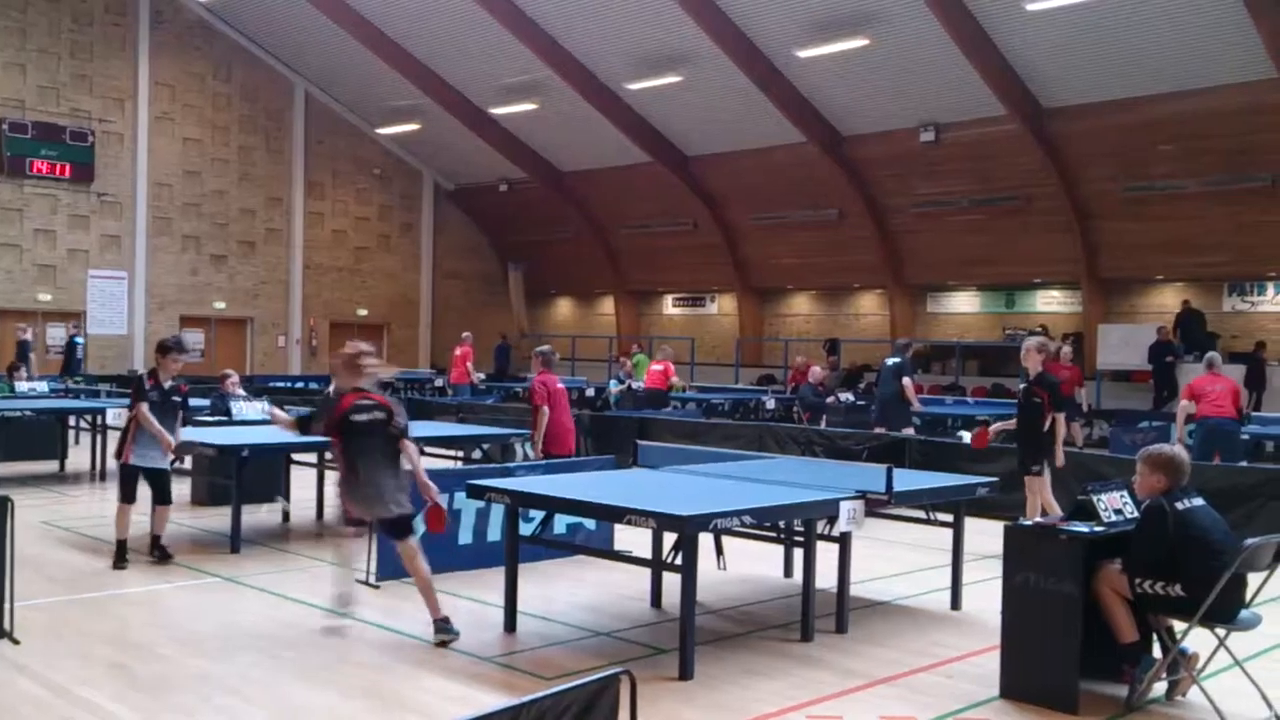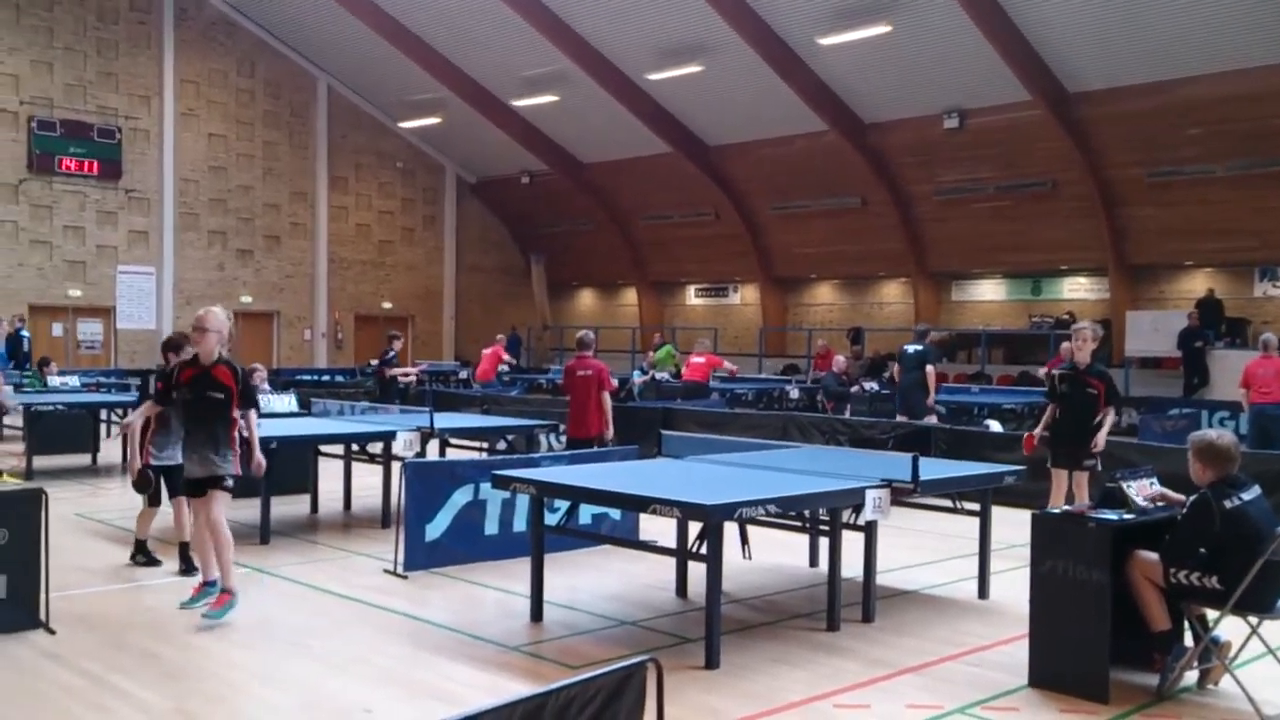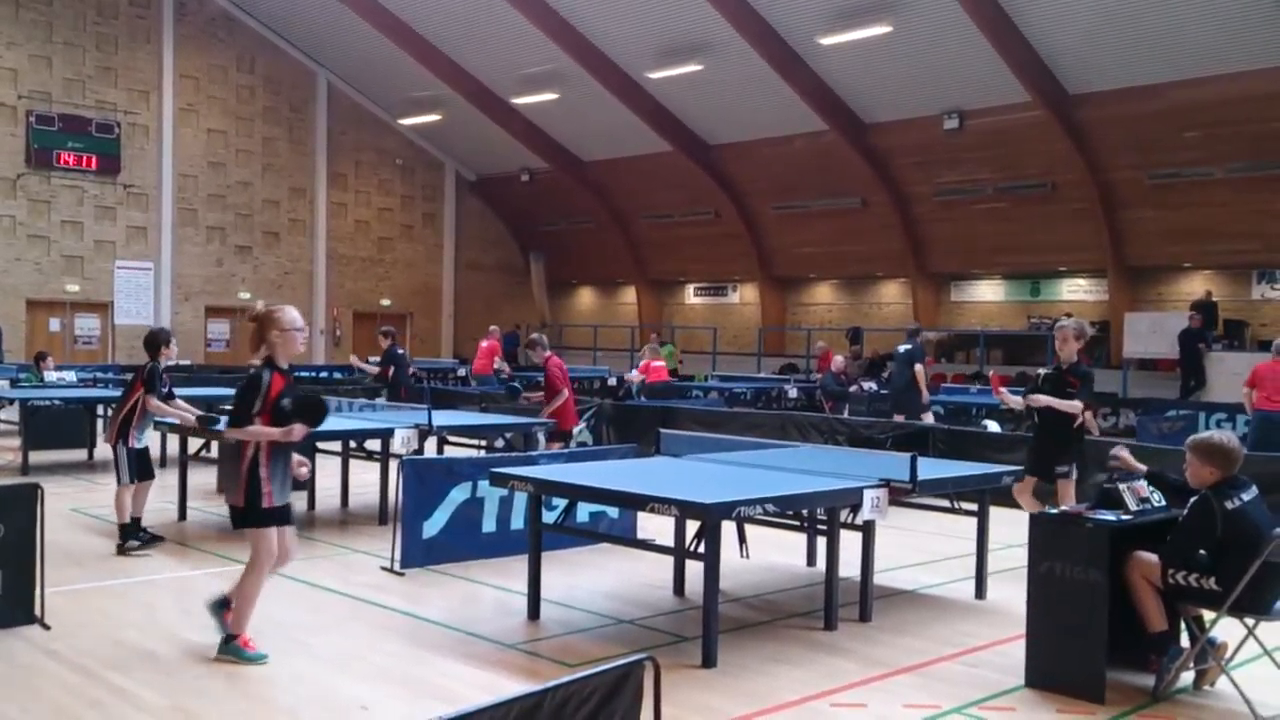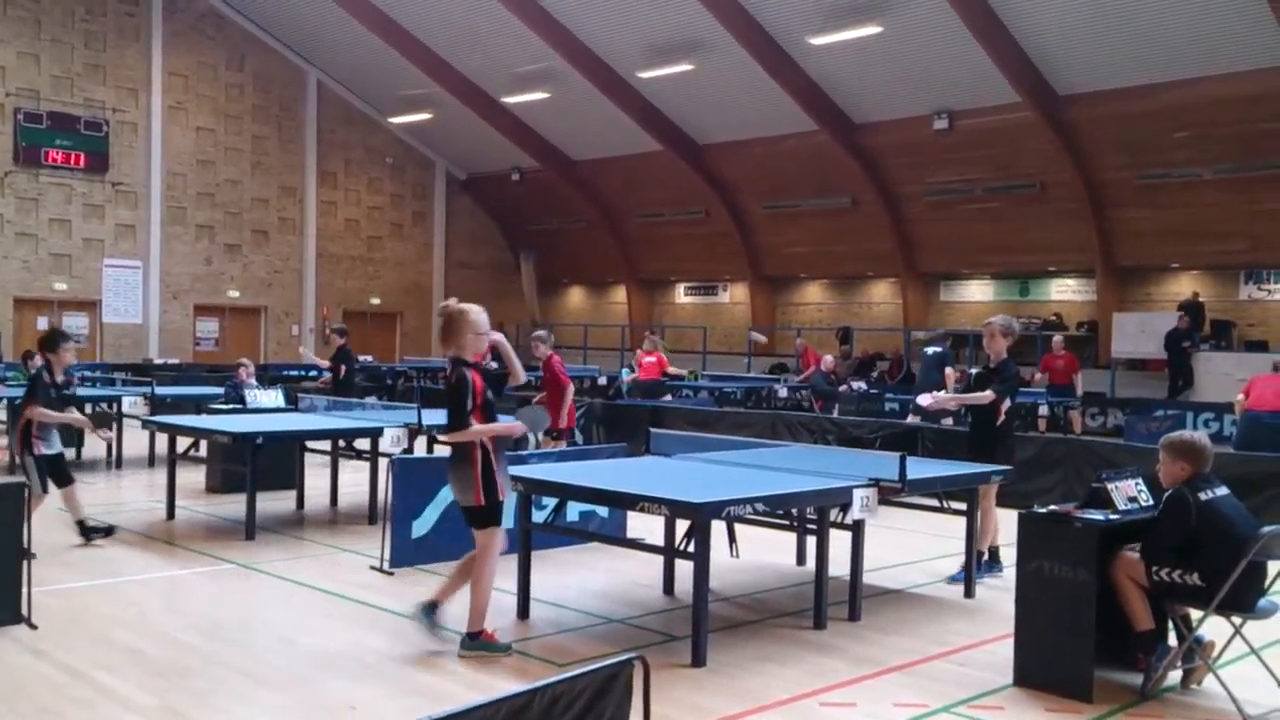
dt=1s
person 1, frame 1
left shoulder: (334, 408)
right shoulder: (389, 405)
left elbow: (299, 426)
right elbow: (406, 445)
left wrist: (277, 415)
right wrist: (425, 482)
left hip: (358, 493)
right hip: (391, 491)
left knee: (348, 533)
right knee: (412, 555)
left ankle: (345, 592)
right ankle: (441, 622)
person 1, frame 2
left shoulder: (233, 373)
right shoulder: (181, 370)
left elbow: (250, 411)
right elbow: (159, 400)
left wrist: (256, 450)
right wrist: (136, 417)
left hip: (223, 456)
right hip: (194, 455)
left knee: (214, 517)
right knee: (200, 522)
left ankle: (228, 591)
right ankle: (210, 580)
person 1, frame 3
left shoulder: (285, 377)
right shoulder: (260, 378)
right elbow: (234, 429)
left wrist: (290, 456)
right wrist: (282, 434)
left hip: (276, 480)
right hip: (255, 479)
left knee: (284, 553)
right knee: (265, 556)
left ankle: (226, 602)
right ankle: (233, 639)
person 1, frame 4
left shoulder: (475, 372)
right shoulder: (462, 377)
left elbow: (518, 378)
right elbow: (456, 433)
left wrist: (504, 345)
right wrist: (502, 429)
left hip: (482, 471)
right hip: (477, 473)
left knee: (489, 548)
right knee: (490, 551)
left ankle: (433, 606)
right ankle: (475, 635)
person 2, frame 1
left shoulder: (1157, 508)
right shoulder: (1194, 501)
left elbow: (1134, 565)
left wrist: (1118, 564)
right wrist: (1127, 564)
left hip: (1202, 597)
right hip: (1228, 596)
left knee: (1104, 577)
right knee: (1147, 580)
left ankle: (1140, 664)
right ankle: (1175, 656)
person 2, frame 2
left shoulder: (1206, 501)
right shoulder: (1248, 488)
left elbow: (1172, 554)
right wrist: (1178, 500)
left hip: (1239, 589)
left knee: (1138, 562)
right knee: (1185, 567)
left ankle: (1172, 653)
right ankle: (1208, 645)
person 2, frame 3
left shoulder: (1207, 504)
right shoulder: (1244, 487)
left elbow: (1170, 555)
right elbow: (1181, 489)
right wrist: (1138, 468)
left hip: (1238, 591)
left knee: (1136, 563)
right knee: (1179, 570)
left ankle: (1168, 654)
right ankle: (1203, 645)
person 2, frame 4
left shoulder: (1180, 497)
right shoulder: (1216, 489)
left elbow: (1152, 553)
left wrist: (1138, 550)
right wrist: (1145, 548)
left hip: (1222, 586)
right hip: (1247, 584)
left knee: (1121, 564)
right knee: (1164, 569)
left ankle: (1155, 653)
right ankle: (1191, 645)
person 3, frame 1
left shoulder: (181, 388)
right shoulder: (144, 381)
right elbow: (143, 413)
left wrist: (175, 441)
right wrist: (164, 436)
left hip: (160, 454)
right hip: (133, 450)
left knee: (164, 503)
right knee: (127, 501)
left ankle: (156, 545)
right ankle: (120, 551)
person 3, frame 2
right shoulder: (153, 383)
right elbow: (136, 421)
right wrist: (134, 457)
left hip: (177, 454)
right hip: (151, 454)
left knee: (181, 501)
right knee: (152, 505)
left ankle: (185, 556)
right ankle: (139, 550)
person 3, frame 3
left shoulder: (161, 375)
right shoulder: (152, 370)
left elbow: (174, 402)
right elbow: (151, 404)
left wrist: (201, 415)
right wrist: (182, 417)
left hip: (137, 435)
right hip: (124, 433)
left knee: (146, 480)
right knee: (127, 484)
left ankle: (135, 528)
right ankle: (125, 538)
person 3, frame 4
left shoulder: (68, 378)
right shoulder: (41, 377)
left elbow: (69, 411)
right elbow: (32, 412)
left wrist: (95, 428)
right wrist: (70, 418)
left hip: (51, 441)
right hip: (32, 441)
left knee: (68, 484)
right knee: (39, 493)
left ankle: (85, 528)
person 4, frame 1
left shoulder: (1050, 384)
right shoulder: (1024, 386)
left elbow: (1059, 418)
left wrist: (1058, 448)
right wrist: (1000, 426)
left hip: (1042, 445)
right hip: (1025, 445)
left knee: (1043, 492)
right knee: (1031, 492)
person 4, frame 2
left shoulder: (1101, 375)
right shoulder: (1059, 373)
left elbow: (1110, 410)
left wrist: (1103, 433)
right wrist: (1041, 427)
left hip: (1086, 440)
right hip: (1060, 436)
left knee: (1080, 486)
right knee: (1059, 487)
person 4, frame 3
left shoulder: (1085, 376)
right shoulder: (1044, 375)
left elbow: (1079, 406)
right elbow: (1024, 403)
left wrist: (1049, 400)
right wrist: (1007, 397)
left hip: (1066, 434)
right hip: (1041, 439)
left knee: (1066, 500)
right knee: (1020, 491)
person 4, frame 4
left shoulder: (1010, 372)
right shoulder: (978, 371)
left elbow: (987, 397)
right elbow: (962, 403)
left wrist: (952, 398)
right wrist: (945, 400)
left hip: (997, 445)
right hip: (978, 442)
left knee: (986, 501)
right knee: (985, 502)
left ankle: (977, 562)
right ankle: (993, 559)
